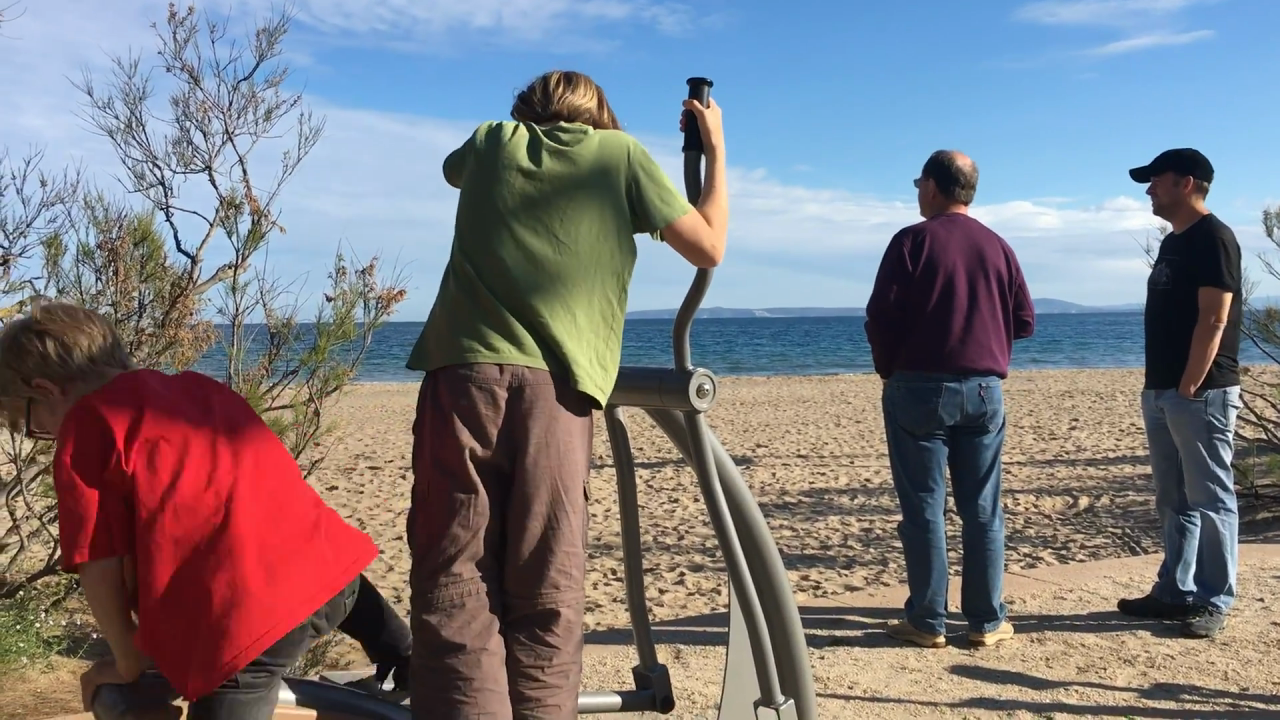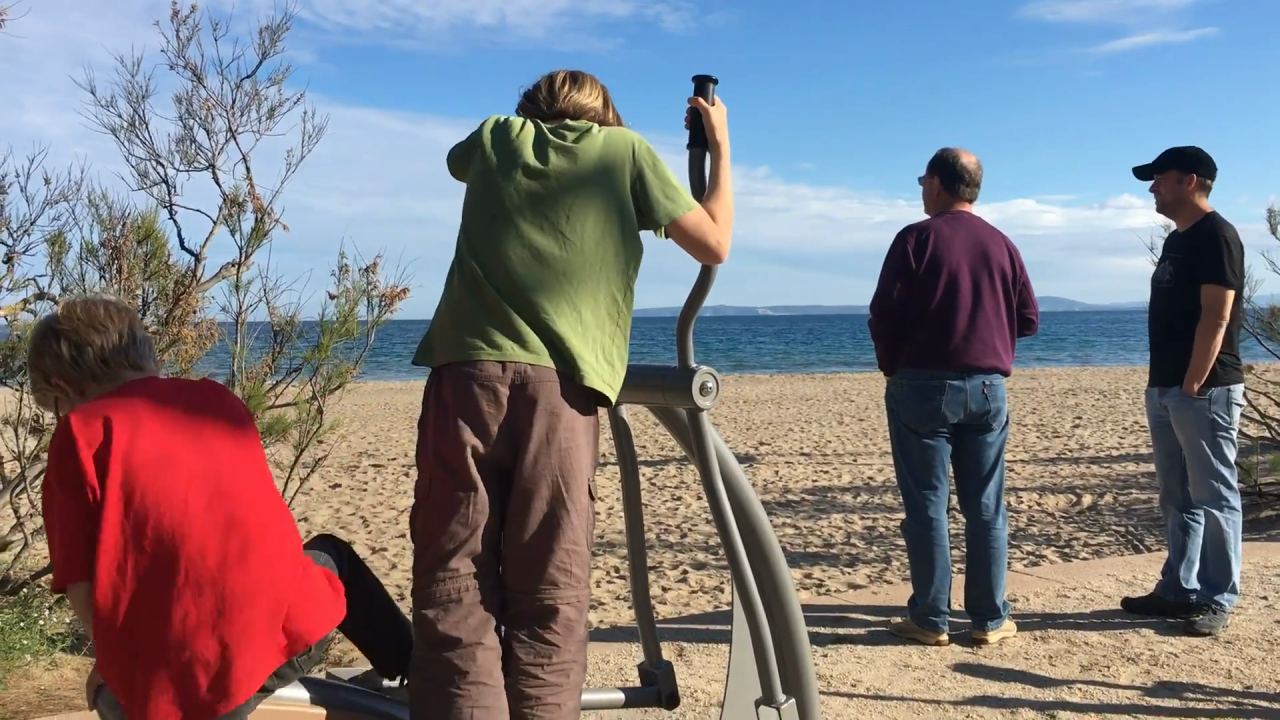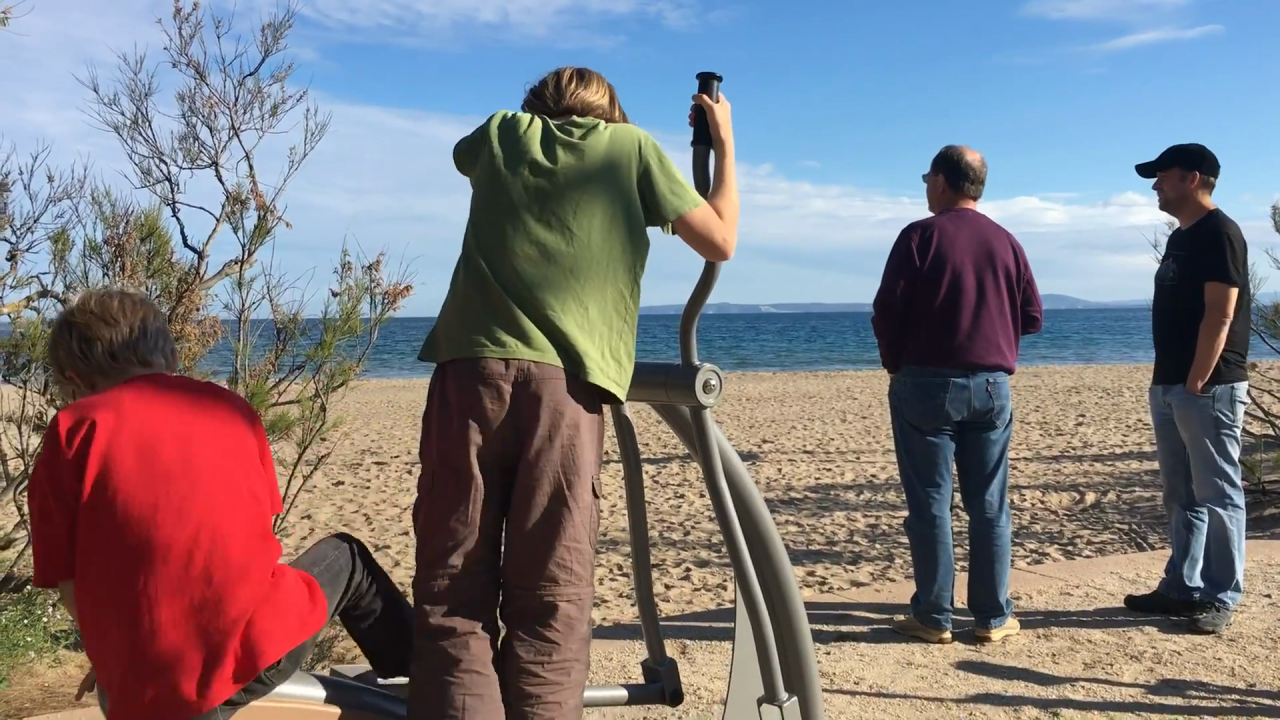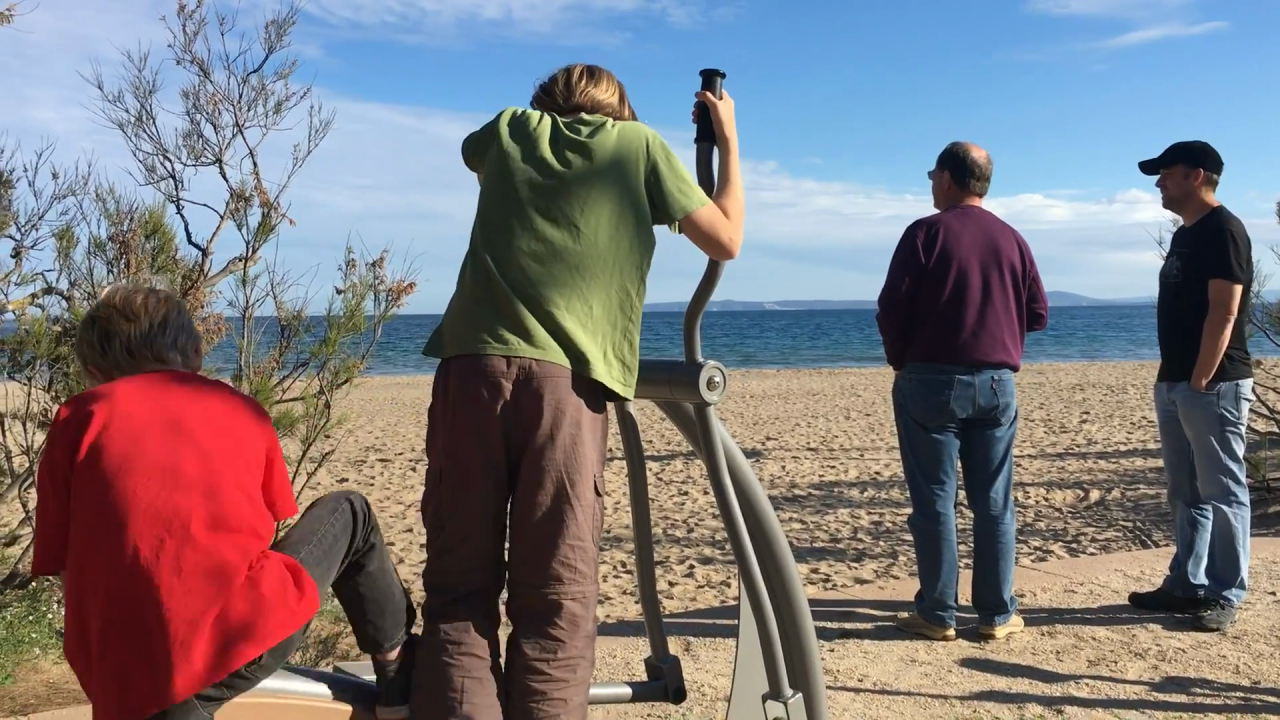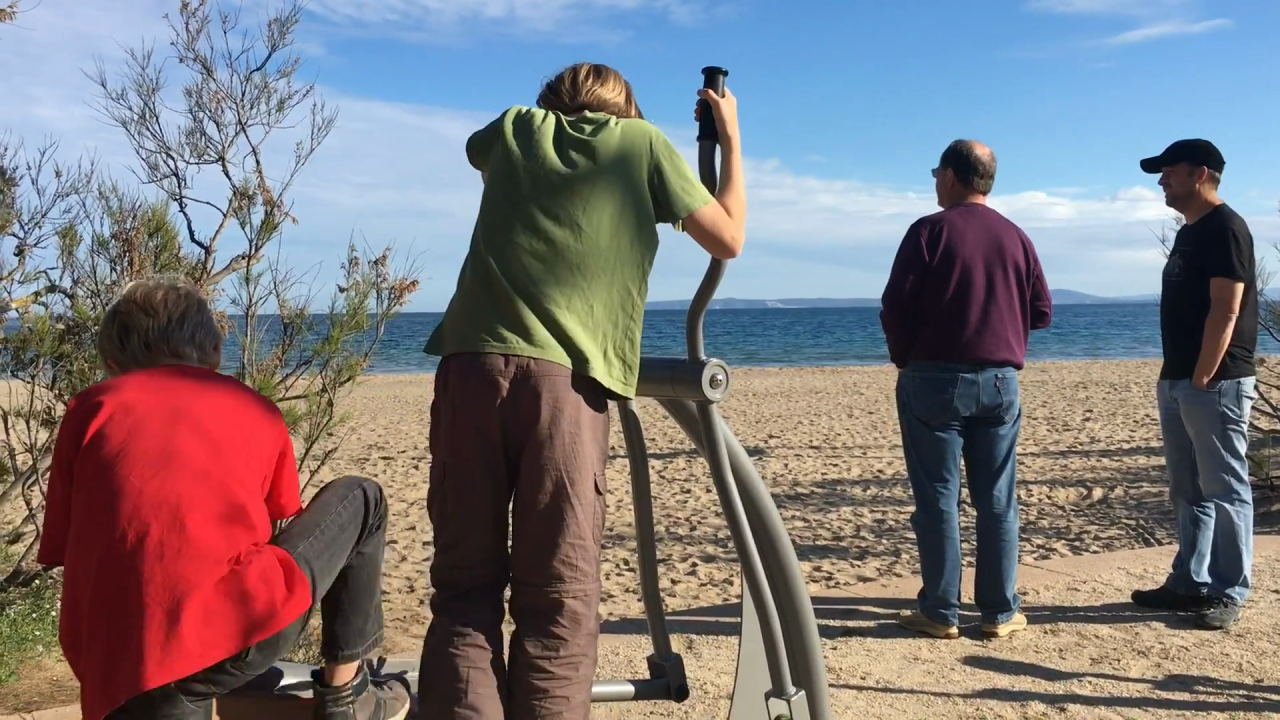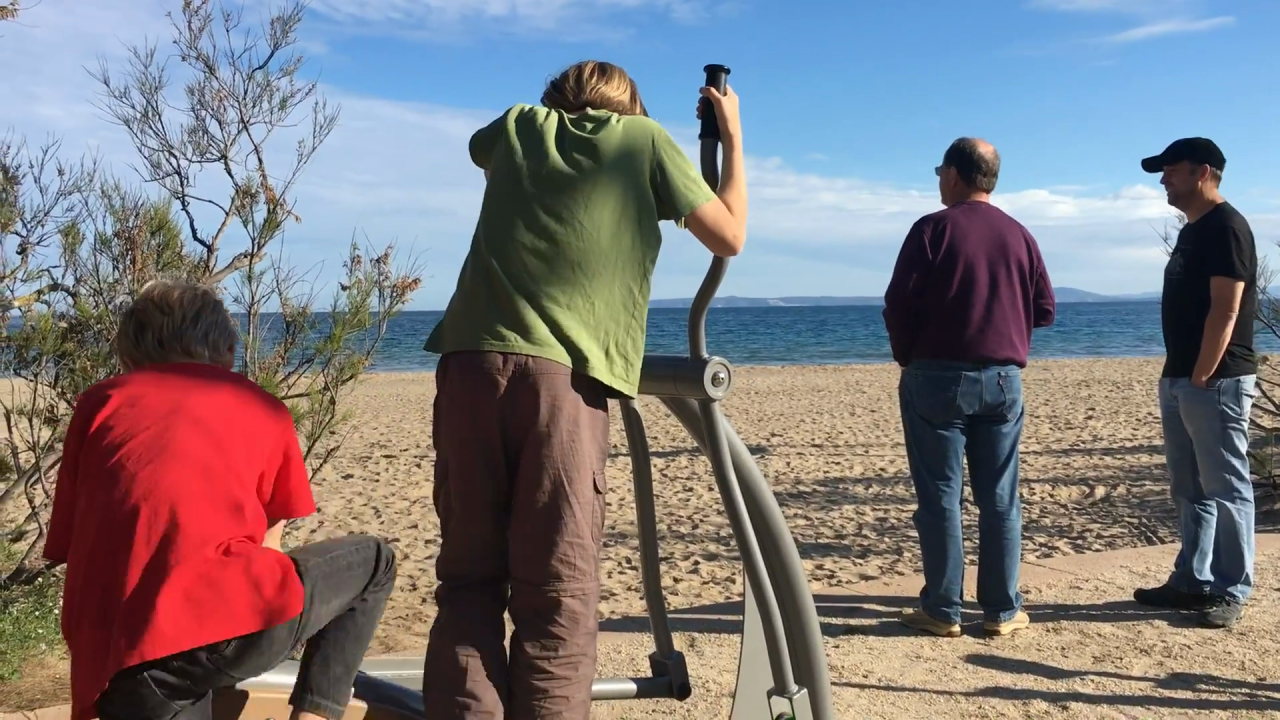
dt=0.1s
person 1, frame 1
left shoulder: (489, 143)
right shoulder: (619, 151)
right elbow: (708, 247)
right wrist: (715, 152)
left hip: (463, 377)
right hip: (553, 388)
left knee: (454, 603)
right knee: (545, 604)
person 1, frame 2
left shoulder: (493, 138)
right shoulder: (624, 148)
right elbow: (713, 244)
right wrist: (720, 147)
left hip: (467, 375)
right hip: (558, 386)
left knee: (454, 596)
right knee: (547, 601)
person 1, frame 3
left shoulder: (499, 134)
right shoulder: (630, 145)
right elbow: (720, 241)
right wrist: (725, 144)
left hip: (471, 370)
right hip: (562, 383)
left knee: (453, 598)
right knee: (549, 599)
person 1, frame 4
left shoulder: (507, 130)
right shoulder: (637, 143)
right elbow: (725, 240)
right wrist: (729, 142)
left hip: (475, 367)
right hip: (566, 381)
left knee: (460, 592)
right knee: (555, 596)
person 1, frame 5
left shoulder: (514, 129)
right shoulder: (640, 140)
right elbow: (728, 238)
right wrist: (731, 140)
left hip: (474, 365)
right hip: (565, 376)
left knee: (464, 584)
right knee: (557, 593)
person 1, frame 6
left shoulder: (516, 127)
right shoulder: (643, 138)
right elbow: (729, 236)
right wrist: (732, 137)
left hip: (474, 363)
right hip: (566, 375)
left knee: (469, 578)
right knee: (556, 592)
person 2, frame 1
left shoulder: (912, 241)
right shoulder: (998, 246)
left elbow: (881, 316)
right elbow: (1024, 321)
left wrist: (887, 369)
left hip: (919, 388)
right hip: (985, 390)
left knee: (924, 507)
right knee: (983, 509)
left ankle: (927, 621)
right ankle: (987, 620)
person 2, frame 2
left shoulder: (916, 238)
right shoulder: (1002, 244)
left elbow: (885, 314)
right elbow: (1028, 319)
left wrist: (891, 366)
left hip: (923, 386)
right hip: (988, 388)
left knee: (927, 504)
right knee: (986, 507)
left ankle: (930, 618)
right ankle: (990, 618)
person 2, frame 3
left shoulder: (920, 236)
right shoulder: (1006, 242)
left elbow: (887, 311)
right elbow: (1032, 316)
left wrist: (894, 364)
left hip: (926, 383)
right hip: (992, 385)
left knee: (930, 502)
right knee: (990, 504)
left ankle: (933, 616)
right ankle: (994, 616)
person 2, frame 4
left shoulder: (926, 232)
right shoulder: (1011, 239)
left elbow: (892, 308)
right elbow: (1038, 313)
left wrist: (899, 360)
left hip: (931, 380)
right hip: (997, 382)
left knee: (934, 499)
right knee: (994, 502)
left ankle: (937, 613)
right ankle: (997, 613)
person 2, frame 5
left shoulder: (930, 230)
right shoulder: (1016, 237)
left elbow: (896, 305)
right elbow: (1042, 311)
left wrist: (902, 358)
left hip: (935, 378)
right hip: (1001, 380)
left knee: (938, 497)
right knee: (997, 500)
left ankle: (940, 611)
right ankle: (1000, 611)
person 2, frame 6
left shoulder: (933, 228)
right shoulder: (1019, 235)
left elbow: (899, 304)
right elbow: (1045, 310)
left wrist: (905, 356)
left hip: (937, 377)
right hip: (1003, 379)
left knee: (940, 495)
right knee: (1000, 498)
left ankle: (942, 610)
right ankle: (1002, 609)
person 3, frame 1
left shoulder: (1214, 239)
right shoulder: (1172, 241)
left elbow: (1213, 321)
left wrist: (1190, 387)
left hip: (1201, 393)
right hip: (1160, 391)
left knee: (1209, 499)
right knee: (1174, 500)
left ankle: (1213, 601)
right ankle: (1175, 591)
person 3, frame 2
left shoulder: (1217, 236)
right shoulder: (1176, 239)
left elbow: (1216, 319)
left wrist: (1194, 384)
left hip: (1205, 391)
right hip: (1165, 389)
left knee: (1214, 498)
right knee: (1178, 498)
left ankle: (1217, 599)
right ankle: (1179, 589)
person 3, frame 3
left shoulder: (1219, 234)
right shoulder: (1180, 237)
left elbow: (1219, 317)
left wrist: (1196, 383)
left hip: (1209, 389)
right hip: (1168, 387)
left knee: (1217, 495)
right knee: (1181, 495)
left ankle: (1220, 598)
right ankle: (1181, 587)
person 3, frame 4
left shoulder: (1223, 231)
right shoulder: (1184, 234)
left elbow: (1223, 314)
left wrist: (1201, 381)
left hip: (1213, 386)
right hip: (1173, 384)
left knee: (1222, 493)
right knee: (1186, 492)
left ankle: (1225, 595)
right ankle: (1186, 584)
person 3, frame 5
left shoulder: (1225, 229)
right shoulder: (1188, 232)
left elbow: (1225, 312)
left wrist: (1203, 379)
left hip: (1216, 383)
right hip: (1176, 381)
left knee: (1225, 490)
right knee: (1189, 490)
left ankle: (1228, 593)
right ankle: (1189, 583)
person 3, frame 6
left shoulder: (1226, 227)
right shoulder: (1192, 230)
left elbow: (1225, 311)
left wrist: (1202, 377)
left hip: (1216, 382)
right hip: (1178, 380)
left knee: (1226, 488)
right knee: (1190, 488)
left ankle: (1231, 591)
right ankle: (1192, 581)
person 4, frame 1
left shoulder: (86, 427)
right shoulder: (199, 389)
left elbow: (100, 571)
left wrist: (128, 667)
right hip: (325, 560)
right ankle: (407, 662)
person 4, frame 2
left shoulder: (79, 437)
right shoulder: (216, 400)
left elbow: (80, 584)
left wrist: (127, 673)
right hip: (292, 624)
right knee: (327, 557)
person 4, frame 3
left shoulder: (72, 430)
right shoulder: (229, 408)
left elbow: (65, 577)
left wrist: (120, 671)
right hip: (270, 634)
right knee: (346, 556)
person 4, frame 4
left shoulder: (77, 419)
right shoulder: (242, 409)
left elbow: (66, 569)
left wrist: (117, 671)
right hip: (258, 629)
right knee: (350, 515)
right ankle: (399, 680)
person 4, frame 5
left shoulder: (92, 409)
right shoulder: (255, 408)
left elbow: (65, 553)
left hip: (133, 659)
right hip: (250, 626)
right knee: (361, 499)
person 4, frame 6
left shoulder: (99, 404)
right shoulder: (263, 407)
left elbow: (69, 548)
left hip: (125, 653)
right hip: (239, 619)
right knee: (373, 563)
